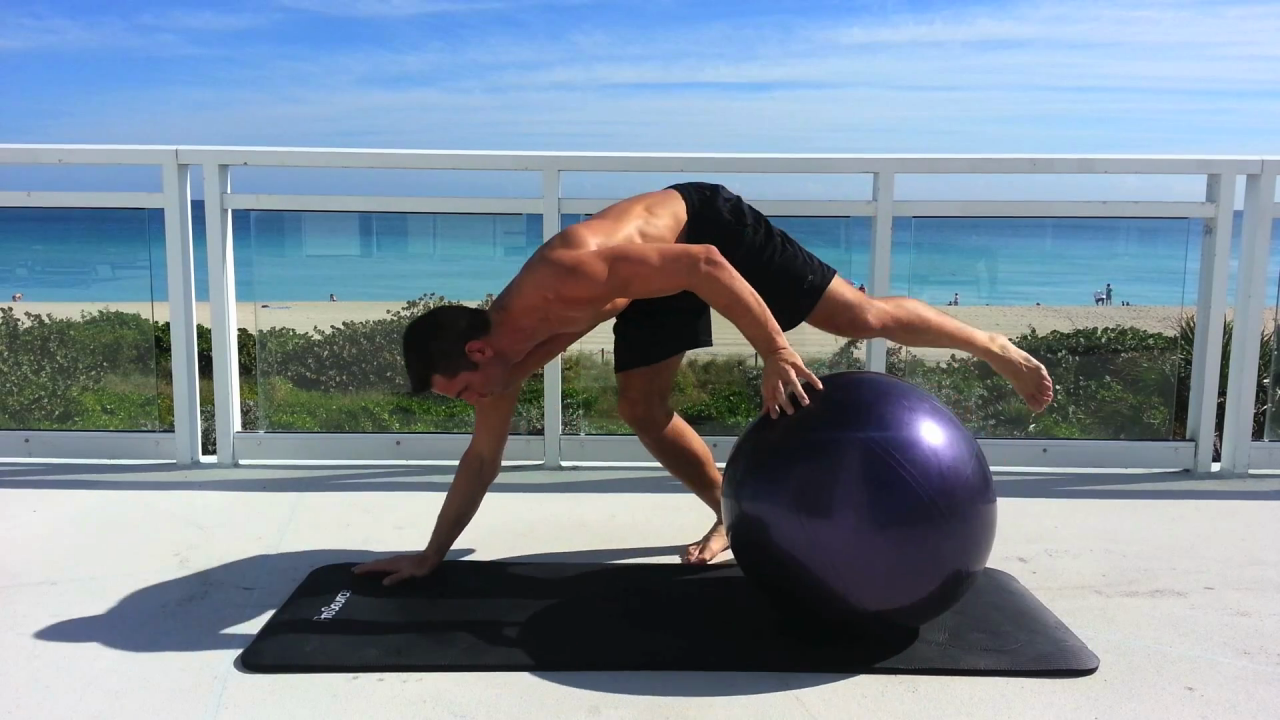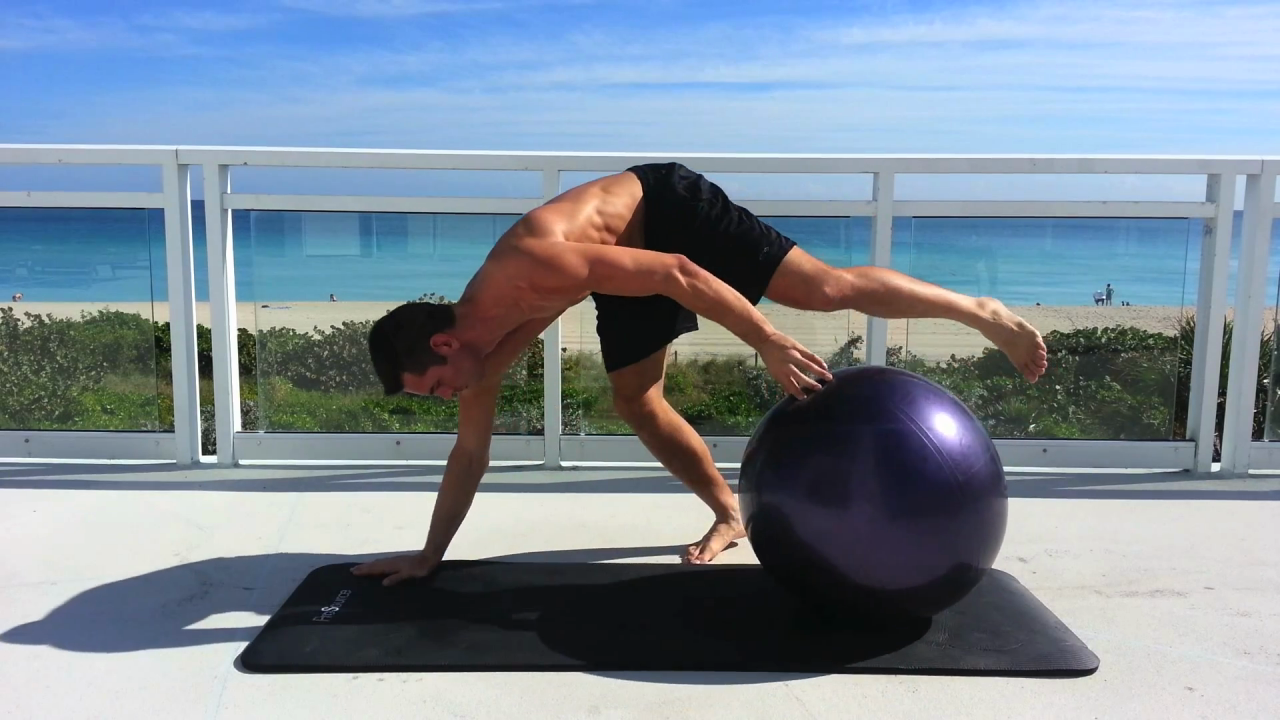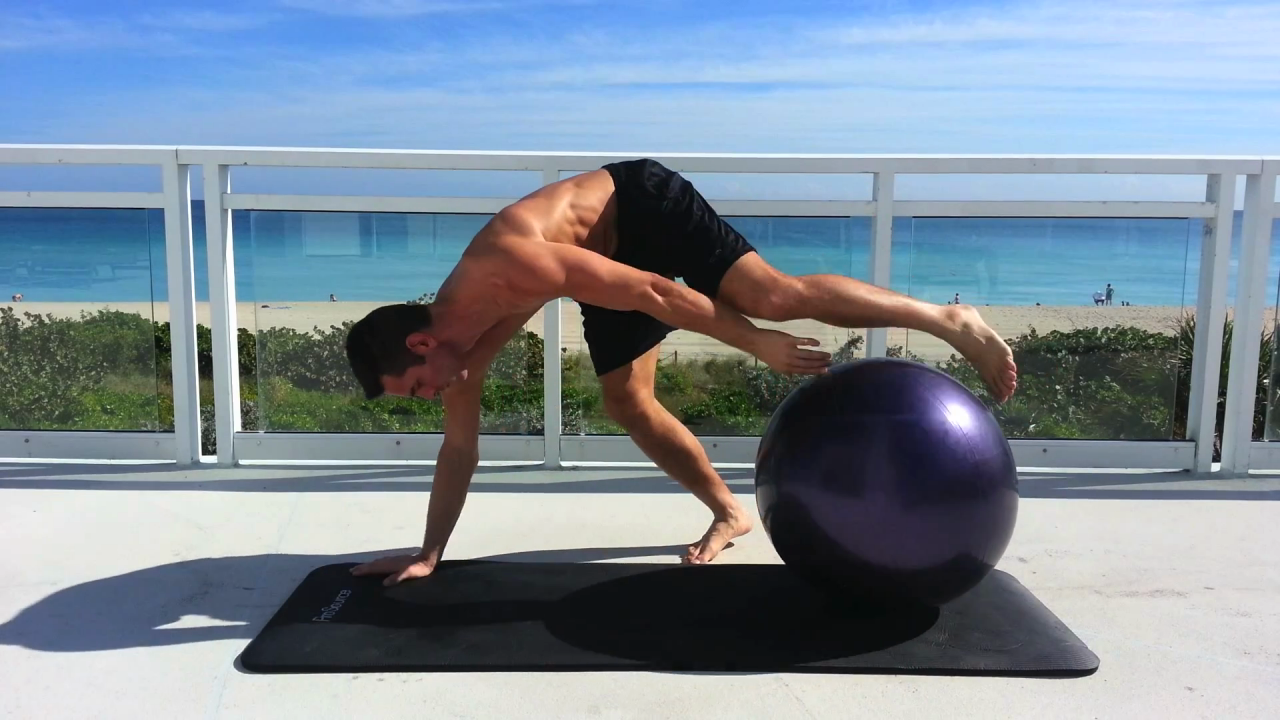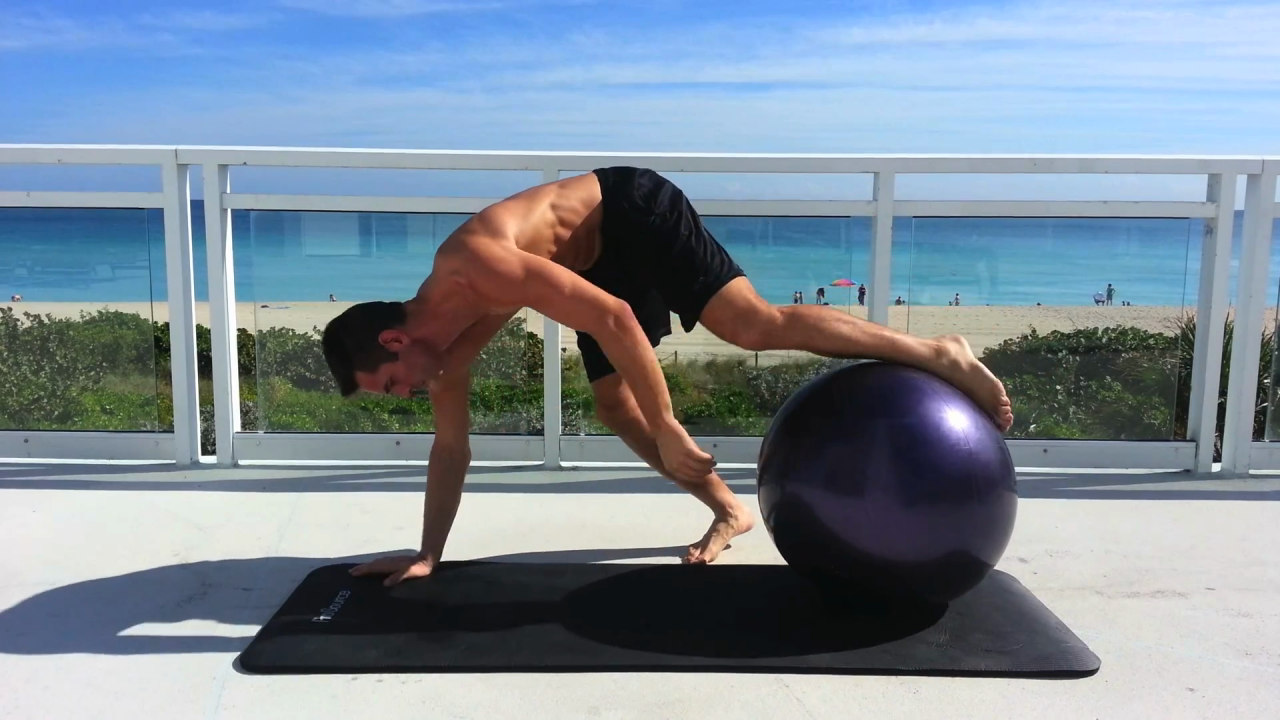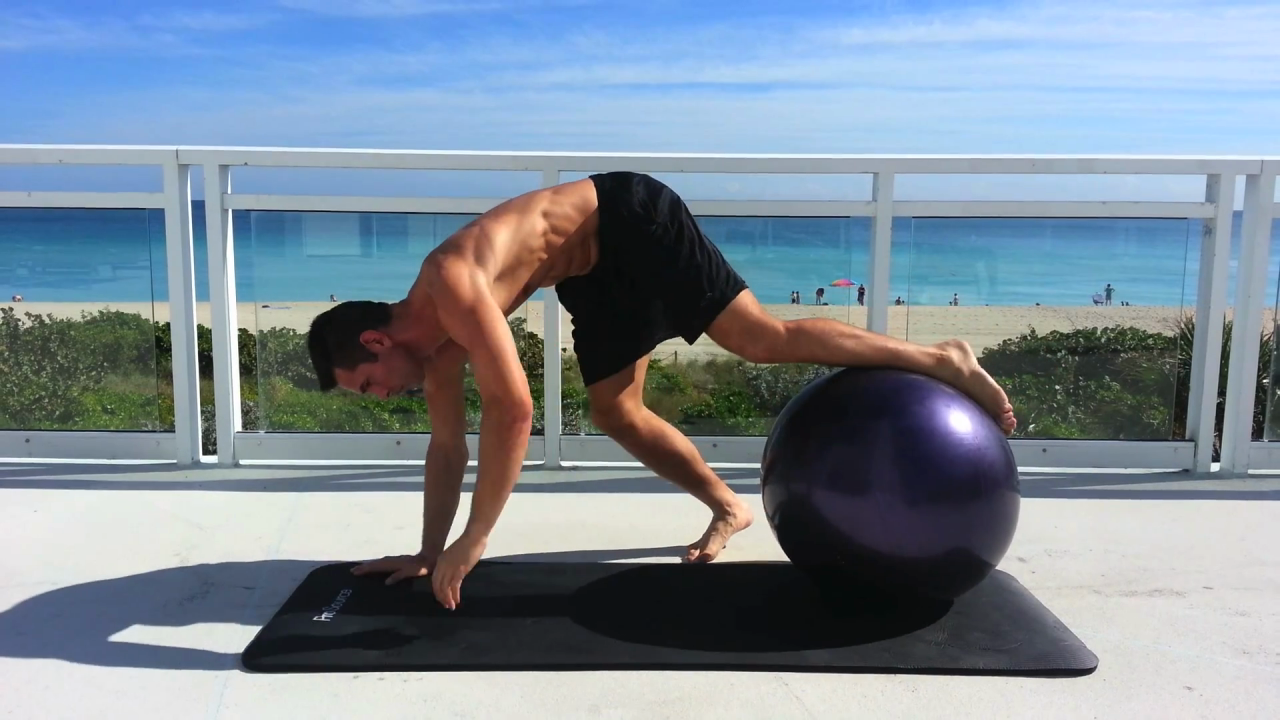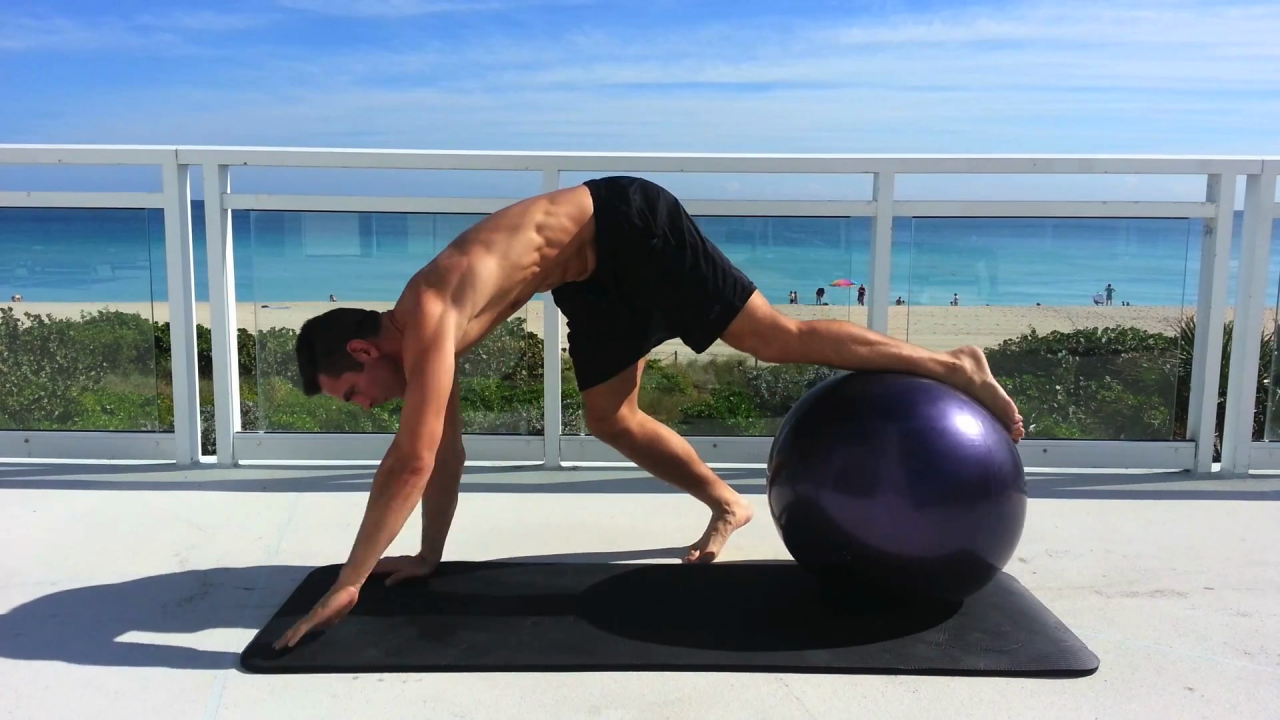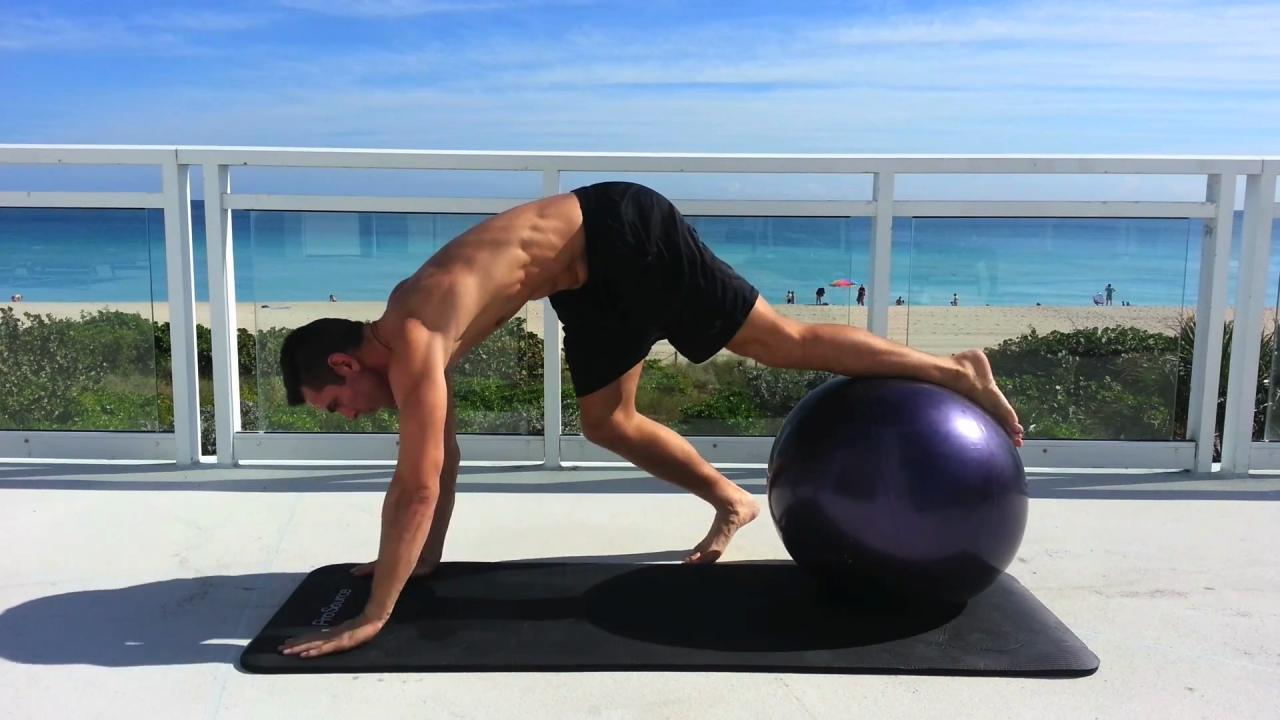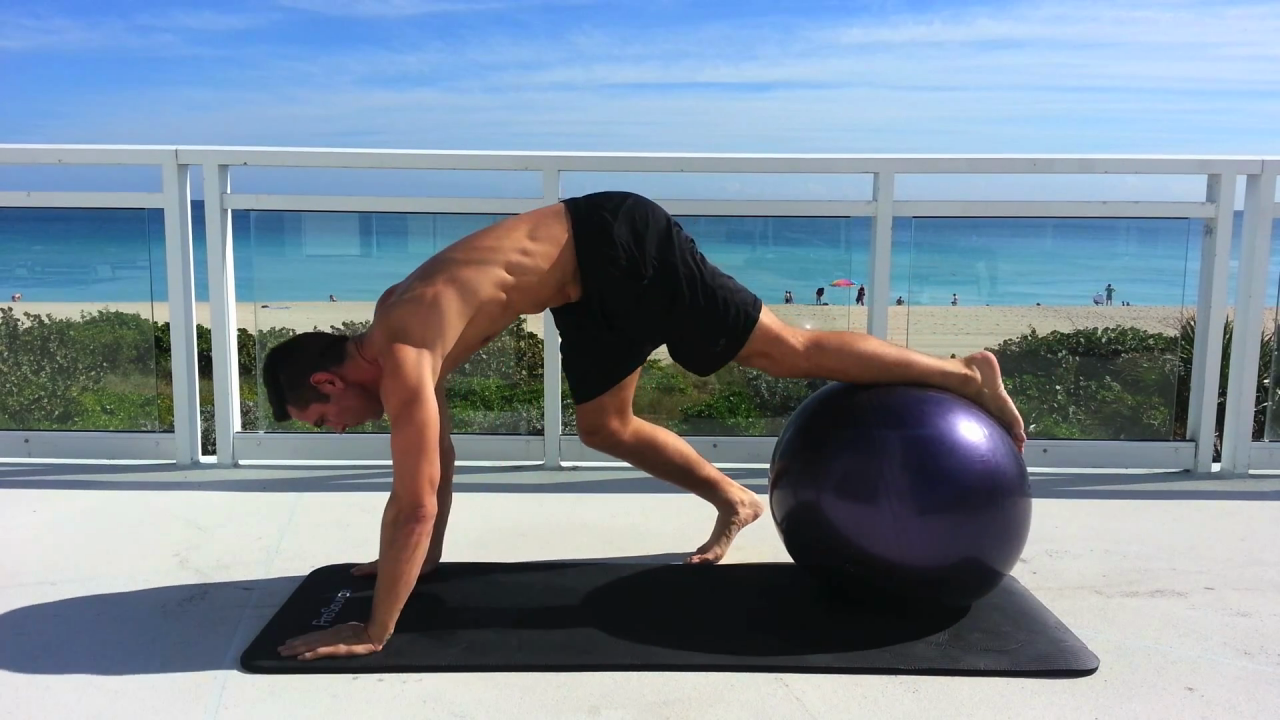
dt=0.2s
person 1, frame 1
left shoulder: (561, 281)
right shoulder: (508, 350)
left elbow: (705, 265)
right elbow: (482, 458)
left wrist: (776, 353)
right wrist: (431, 553)
left hip: (702, 223)
right hip: (651, 269)
left knee: (858, 317)
right knee: (639, 406)
left ankle: (998, 350)
right ankle: (732, 515)
person 1, frame 2
left shoulder: (530, 271)
right shoulder: (481, 343)
left elbow: (681, 276)
right elbow: (469, 451)
left wrist: (770, 346)
right wrist: (430, 552)
left hip: (665, 204)
right hip: (631, 251)
left knee: (817, 286)
right knee: (635, 404)
left ankle: (984, 312)
right ankle: (729, 513)
person 1, frame 3
left shoulder: (508, 268)
right shoulder: (459, 338)
left elbow: (661, 297)
right elbow: (458, 447)
left wrist: (769, 347)
right wrist: (429, 553)
left hip: (641, 201)
right hip: (613, 248)
left knee: (772, 296)
right knee: (627, 402)
left ankle: (950, 324)
right ankle: (729, 510)
person 1, frame 4
left shoulder: (475, 269)
right shoulder: (445, 337)
left elbow: (614, 321)
right elbow: (449, 445)
left wrist: (668, 437)
right wrist: (429, 553)
left hip: (631, 210)
right hip: (601, 257)
left knee: (753, 324)
right knee: (617, 409)
left ankle: (939, 357)
right ankle: (730, 511)
person 1, frame 5
left shoulder: (451, 291)
right shoulder: (430, 330)
left elbow: (514, 408)
right elbow: (447, 442)
left wrist: (473, 540)
right wrist: (432, 549)
left hip: (631, 216)
right hip: (596, 264)
left knee: (760, 338)
right knee: (613, 413)
left ankle: (943, 362)
right ankle: (727, 507)
person 1, frame 6
left shoulder: (428, 320)
right shoulder: (419, 329)
left elbow: (410, 462)
right elbow: (444, 449)
left wrist: (345, 587)
right wrist: (429, 555)
left hip: (628, 223)
right hip: (595, 267)
left knee: (778, 338)
right knee: (611, 419)
left ankle: (953, 368)
right ankle: (727, 504)
person 1, frame 7
left shoulder: (412, 340)
right shoulder: (402, 324)
left elbow: (417, 485)
right elbow: (441, 449)
left wrist: (371, 618)
right wrist: (424, 557)
left hip: (622, 230)
right hip: (593, 268)
left knee: (784, 343)
right knee: (609, 424)
left ankle: (958, 372)
right ankle: (730, 502)
person 1, frame 8
left shoulder: (398, 358)
right shoulder: (392, 323)
left elbow: (414, 501)
right elbow: (436, 454)
left wrist: (375, 631)
right wrist: (425, 559)
left hip: (618, 245)
right hip: (593, 269)
left knee: (791, 352)
right knee: (606, 429)
left ankle: (966, 376)
right ankle: (733, 501)
